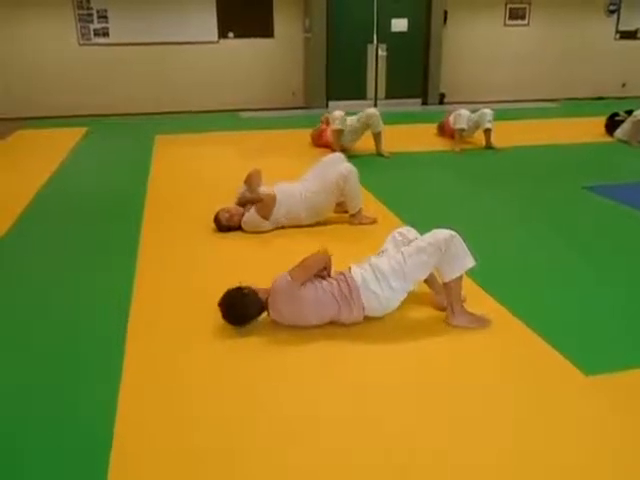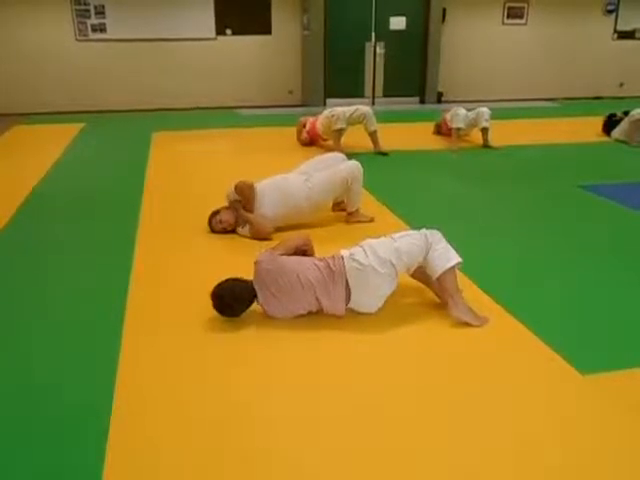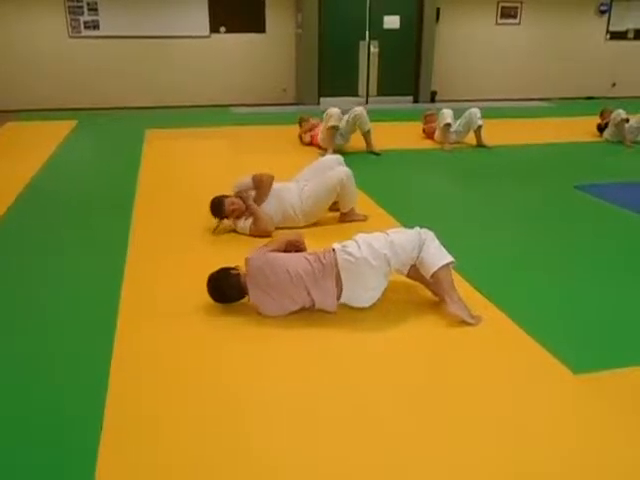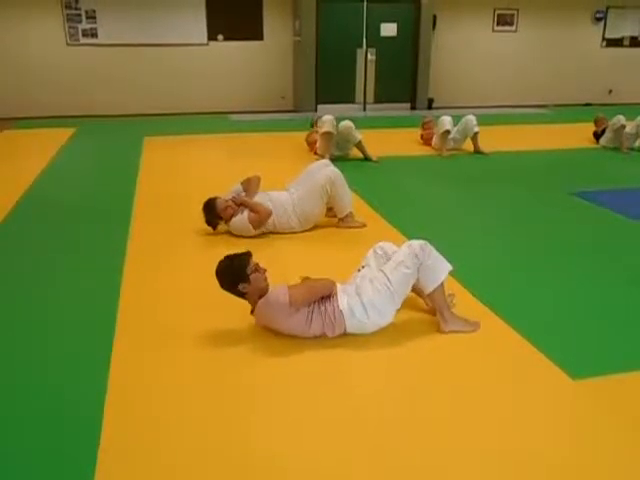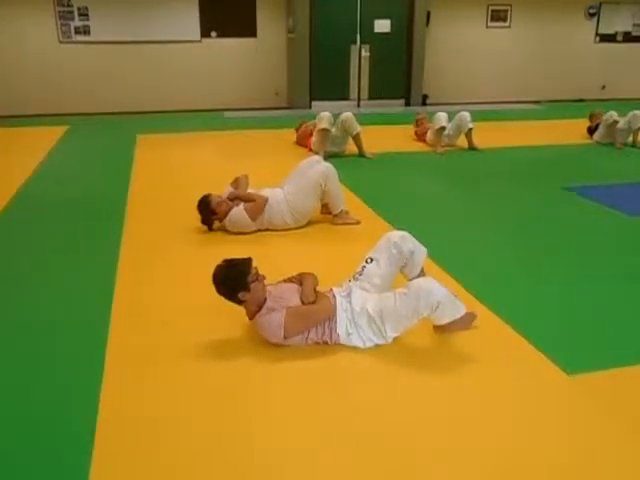
dt=1s
person 1, frame 1
left shoulder: (279, 315)
right shoulder: (282, 288)
right elbow: (323, 255)
left wrist: (321, 276)
right wrist: (323, 271)
left hip: (366, 303)
right hip: (370, 288)
left knee: (405, 235)
right knee: (446, 239)
left ankle: (441, 293)
right ankle: (457, 312)
person 1, frame 2
left shoulder: (272, 310)
right shoulder: (265, 266)
right elbow: (304, 239)
left hip: (358, 300)
right hip: (357, 269)
left knee: (405, 252)
right knee: (431, 238)
left ankle: (443, 293)
right ankle: (456, 302)
person 1, frame 3
left shoulder: (263, 307)
right shoulder: (256, 262)
right elbow: (295, 238)
left hip: (354, 294)
right hip: (349, 262)
left knee: (403, 252)
right knee: (422, 238)
left ankle: (441, 291)
right ankle: (452, 299)
person 1, frame 4
left shoulder: (262, 309)
right shoulder: (272, 303)
right elbow: (327, 286)
left wrist: (307, 286)
right wrist: (312, 284)
left hip: (349, 298)
right hip: (361, 310)
left knee: (384, 249)
right knee: (419, 249)
left ankle: (431, 299)
right ankle: (447, 317)
person 1, frame 5
left shoulder: (266, 295)
right shoulder: (270, 324)
left elbow: (308, 277)
right elbow: (325, 309)
left wrist: (305, 289)
right wrist: (311, 296)
left hip: (350, 295)
right hip: (358, 324)
left knee: (398, 240)
right knee: (426, 290)
left ankle: (429, 303)
right ankle: (447, 320)
person 2, frame 1
left shoulder: (243, 196)
right shoulder: (250, 221)
left elbow: (255, 173)
right elbow: (271, 197)
left wrist: (251, 195)
right wrist: (251, 198)
left hip: (302, 189)
right hip: (308, 203)
left knee: (338, 158)
right knee: (347, 170)
left ankle: (340, 204)
right ankle: (356, 215)
person 2, frame 2
left shoulder: (234, 196)
right shoulder: (244, 228)
right elbow: (267, 231)
right wrist: (247, 214)
left hip: (296, 179)
right hip: (306, 196)
left knee: (339, 158)
right knee: (354, 168)
left ankle: (338, 203)
right ankle: (353, 213)
person 2, frame 3
left shoulder: (239, 190)
right shoulder: (242, 224)
left elbow: (267, 178)
right elbow: (267, 229)
left wrist: (256, 202)
right wrist: (252, 206)
left hip: (297, 187)
right hip: (303, 208)
left knee: (335, 160)
right knee: (343, 174)
left ankle: (336, 202)
right ankle: (348, 213)
person 2, frame 4
left shoulder: (233, 197)
right shoulder: (237, 224)
left elbow: (255, 179)
right elbow: (266, 213)
left wrist: (247, 199)
right wrist: (245, 202)
left hip: (291, 197)
right hip: (298, 214)
left knee: (324, 165)
right knee: (332, 175)
left ankle: (332, 208)
right ankle: (345, 218)
person 2, frame 5
left shoulder: (228, 199)
right shoulder: (234, 220)
left elbow: (243, 178)
right elbow: (262, 200)
left wrist: (238, 194)
right wrist: (239, 195)
left hip: (284, 196)
right hip: (292, 209)
left knee: (316, 161)
right knee: (326, 170)
left ankle: (327, 205)
right ankle: (339, 215)
